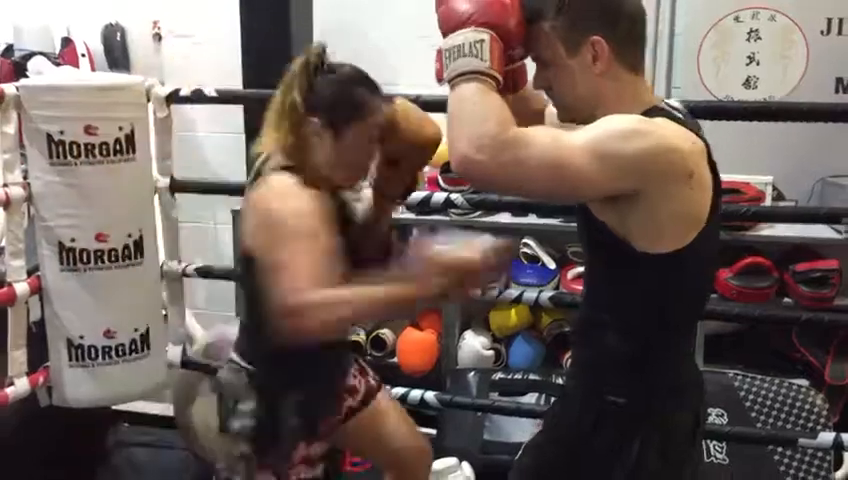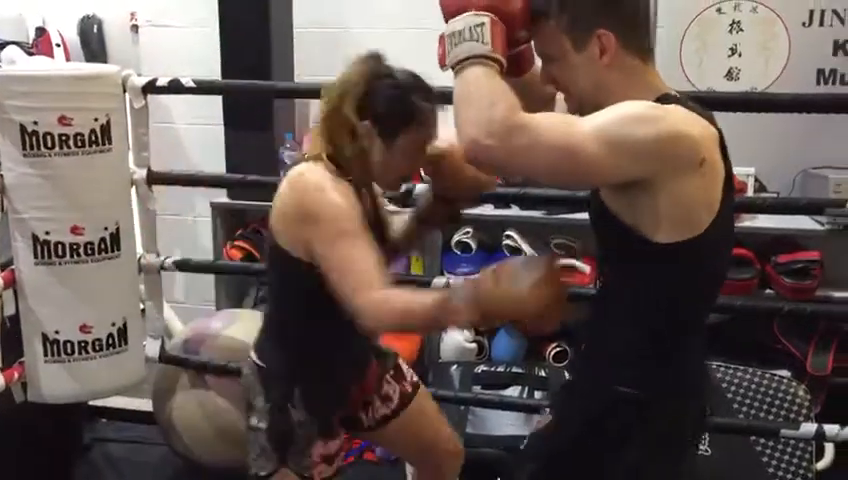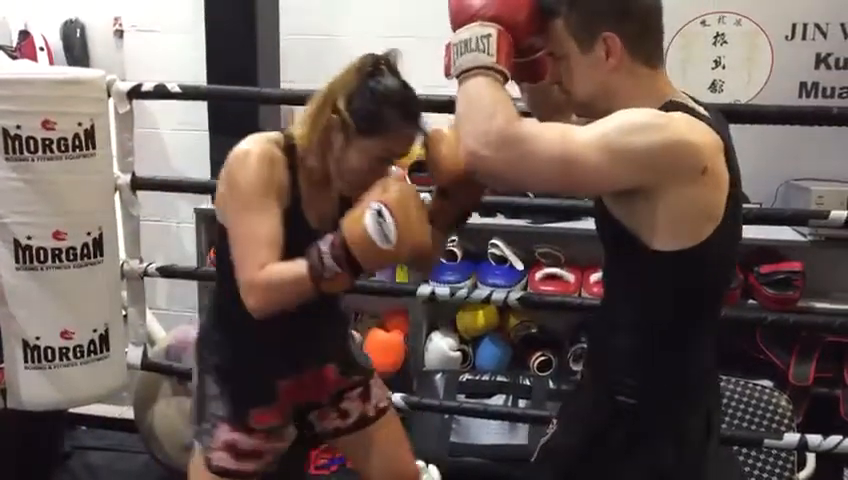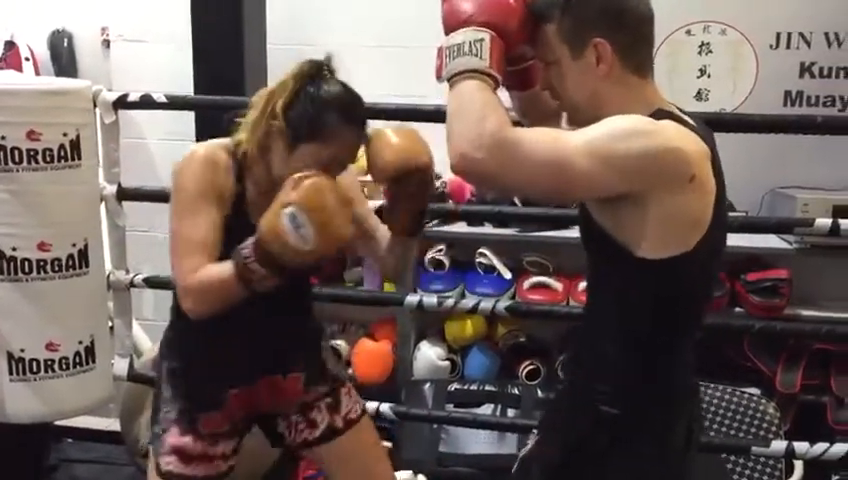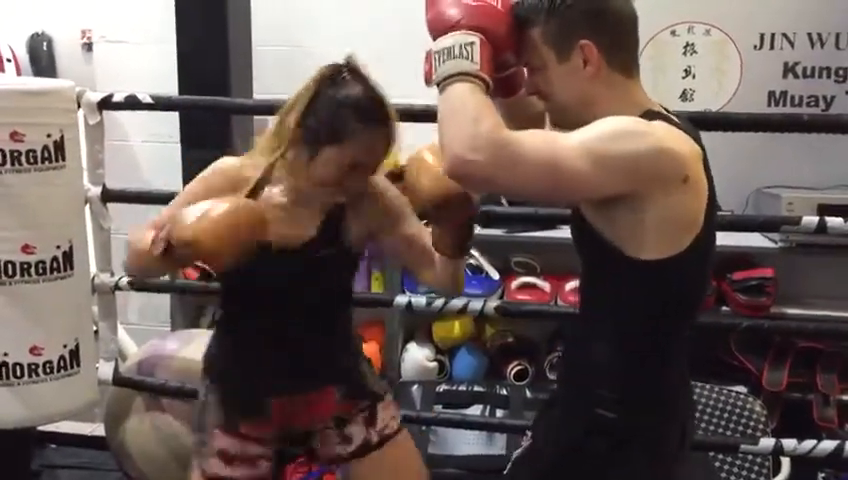
dt=1s
person 1, frame 1
left shoulder: (651, 146)
right shoulder: (651, 129)
left elbow: (479, 155)
right elbow: (532, 124)
left wrist: (471, 53)
right wrist: (504, 65)
left hip: (630, 413)
right hip: (638, 395)
person 1, frame 2
left shoulder: (662, 135)
right shoulder: (653, 122)
left elbow: (487, 140)
right elbow: (540, 108)
left wrist: (474, 39)
right wrist: (511, 47)
left hip: (635, 405)
right hip: (633, 386)
person 1, frame 3
left shoulder: (667, 142)
right shoulder: (682, 121)
left elbow: (487, 150)
right elbow: (560, 121)
left wrist: (479, 44)
right wrist: (525, 52)
left hip: (644, 414)
right hip: (653, 394)
person 1, frame 4
left shoulder: (656, 149)
right shoulder: (668, 133)
left elbow: (478, 154)
right elbow: (548, 148)
left wrist: (473, 47)
right wrist: (515, 61)
left hip: (625, 425)
right hip: (632, 403)
person 1, frame 5
left shoulder: (649, 150)
right shoulder: (651, 134)
left elbow: (471, 158)
right elbow: (534, 148)
left wrist: (462, 50)
right wrist: (501, 68)
left hip: (616, 429)
right hip: (621, 404)
person 2, frame 1
left shoulder: (315, 181)
right shoulder: (284, 198)
left elbow: (358, 254)
right elbow: (308, 315)
left wrist: (389, 189)
right wrist: (425, 280)
left hip: (327, 368)
right hip: (274, 391)
person 2, frame 2
left shoulder: (357, 180)
right shoulder: (317, 191)
left elbow: (380, 251)
right elbow: (377, 309)
left wrist: (433, 209)
right wrist: (474, 301)
left hip: (355, 362)
right hip: (295, 383)
person 2, frame 3
left shoulder: (358, 175)
right shoulder: (257, 161)
left elbow: (417, 254)
right elbow: (260, 292)
right wrist: (344, 254)
left hip: (323, 358)
right hip: (241, 368)
person 2, frame 4
left shoulder: (330, 183)
right shoulder: (205, 168)
left elbow: (392, 264)
right elbow: (195, 296)
left wrist: (407, 206)
right wrist: (269, 254)
left hip: (297, 364)
right hip: (205, 374)
person 2, frame 5
left shoulder: (369, 198)
right shoulder: (233, 178)
left elbow: (444, 280)
right elbow: (137, 263)
left wrist: (453, 223)
right wrist: (173, 244)
left hip: (338, 381)
right hip: (242, 387)
